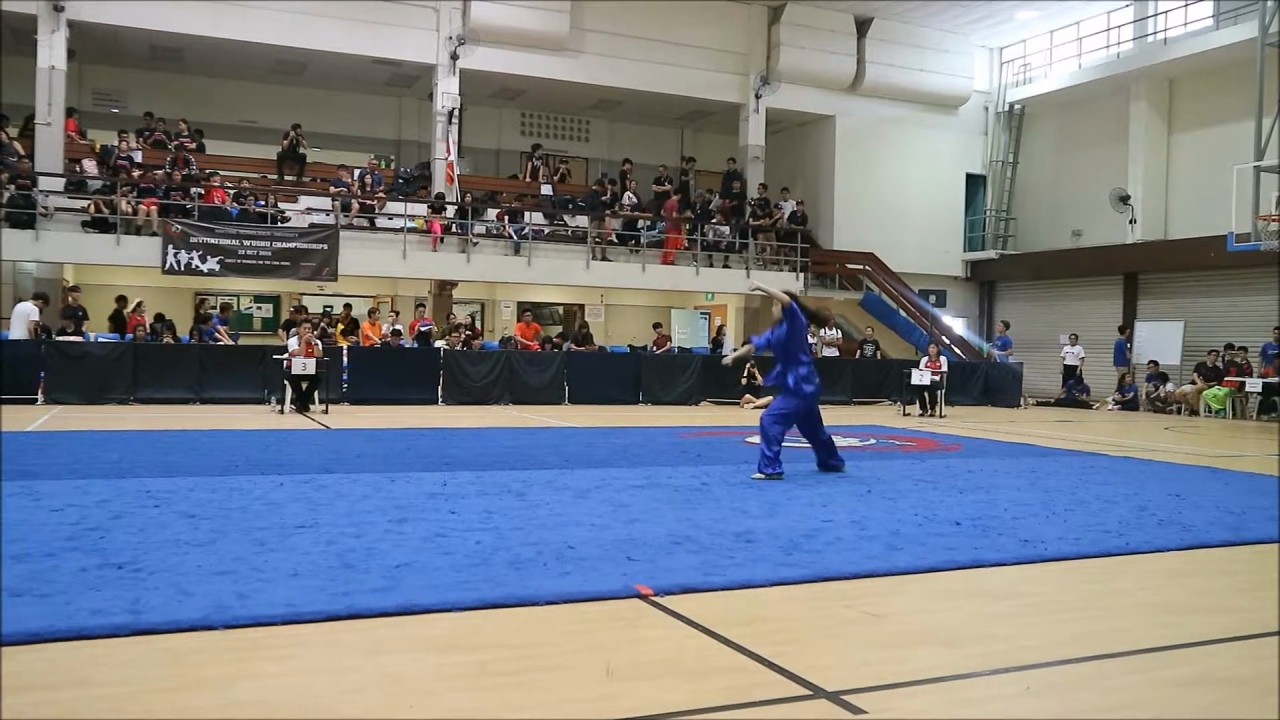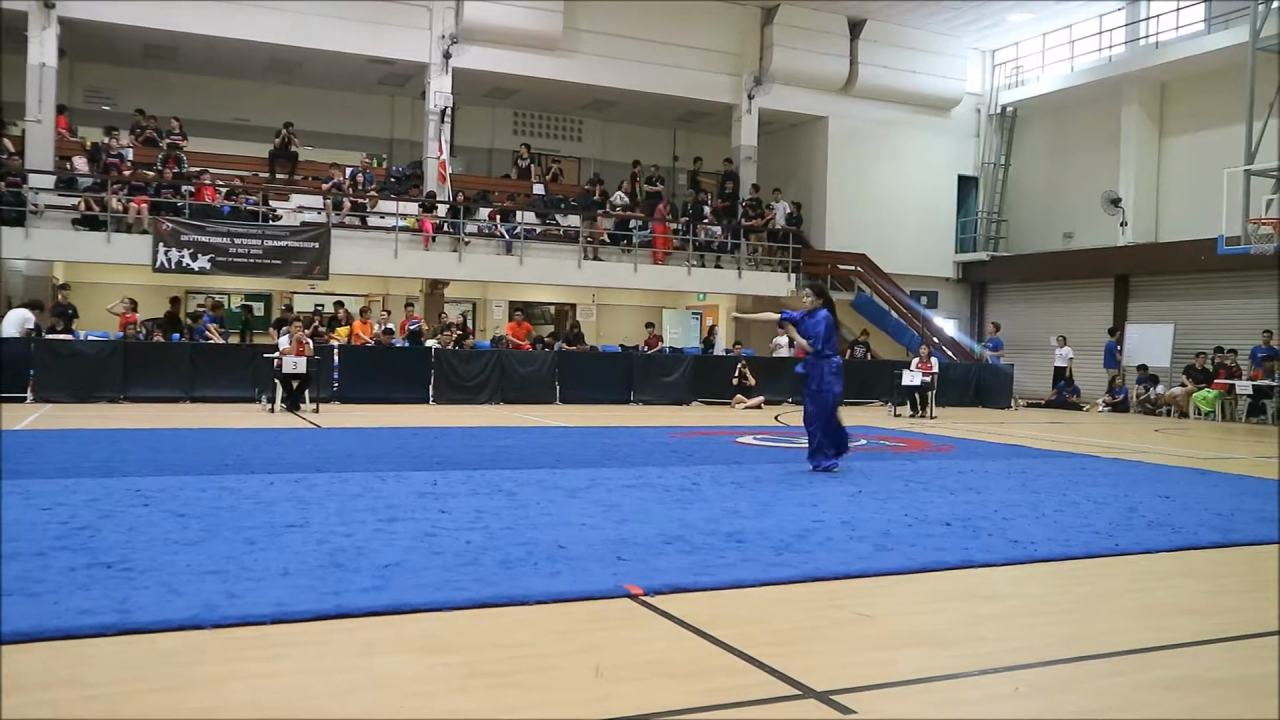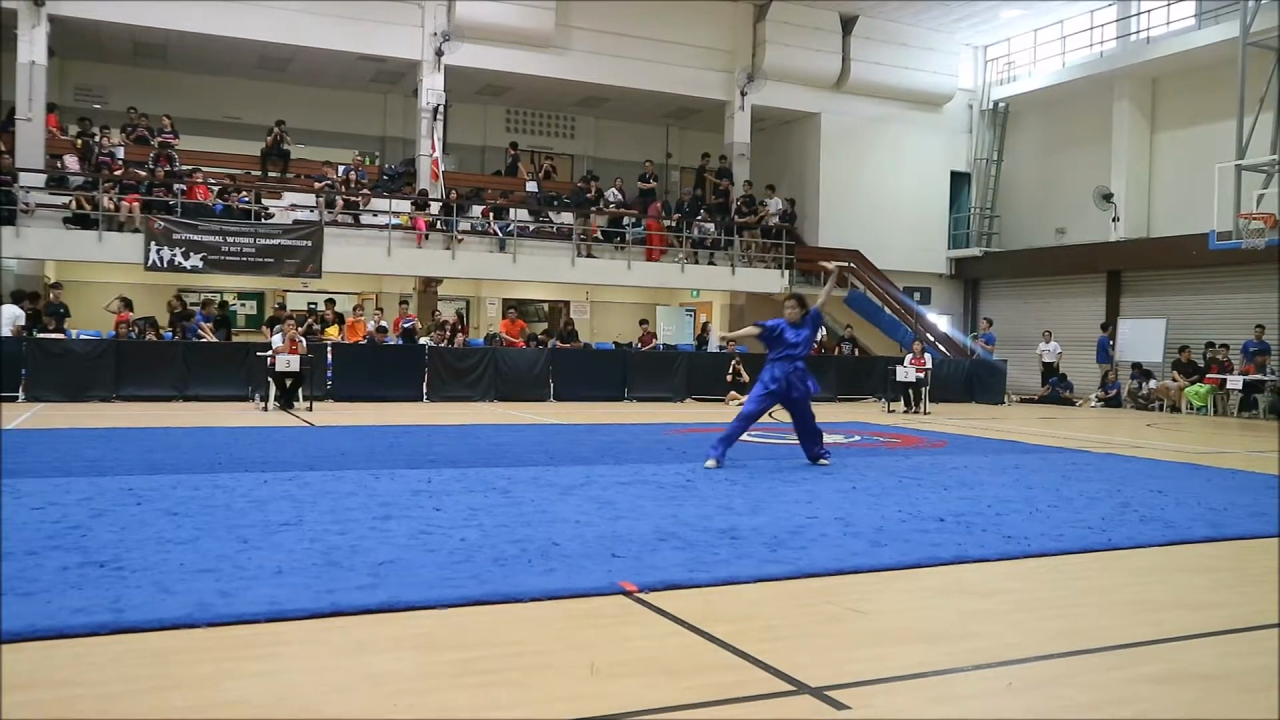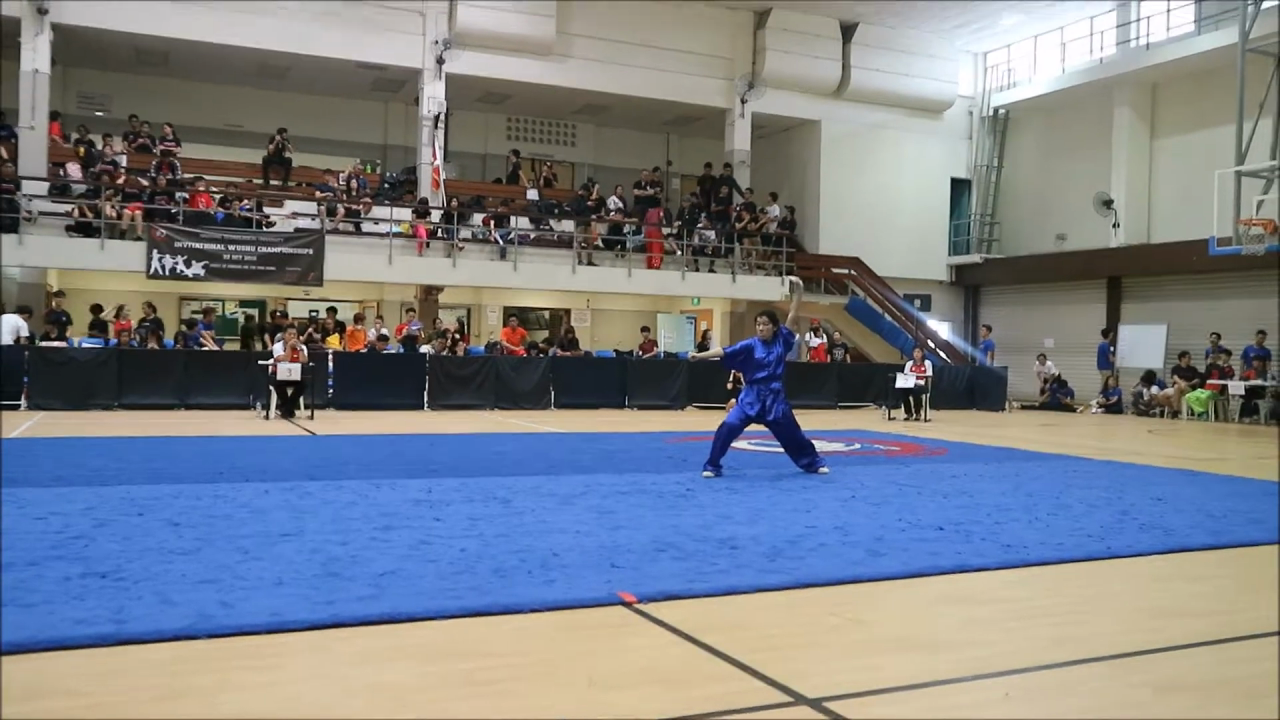
dt=1s
person 1, frame 1
left shoulder: (795, 321)
right shoulder: (777, 331)
left elbow: (786, 301)
right elbow: (756, 344)
left wrist: (761, 287)
right wrist: (733, 356)
left hip: (801, 384)
right hip: (797, 383)
left knee: (771, 420)
right knee: (811, 428)
left ankle: (771, 469)
right ankle: (833, 463)
person 1, frame 2
left shoulder: (823, 318)
right shoulder: (803, 317)
left elbow: (810, 348)
right elbow: (773, 317)
left wrist: (793, 333)
right wrist: (742, 316)
left hip: (827, 372)
right hip: (814, 371)
left knee: (822, 419)
right knee: (814, 419)
right ankle: (825, 460)
person 1, frame 3
left shoulder: (810, 323)
right shoulder: (779, 325)
left elbow: (822, 299)
right elbow: (758, 329)
left wrist: (833, 275)
right wrist: (732, 336)
left hip: (797, 379)
right hip: (773, 376)
left knee: (806, 421)
right knee: (749, 412)
left ankle: (818, 454)
right ankle: (717, 453)
person 1, frame 4
left shoulder: (782, 341)
right shoulder: (750, 345)
left elbow: (793, 315)
right elbow: (724, 351)
left wrist: (798, 290)
right wrist: (700, 355)
left hip: (775, 397)
right hip: (751, 397)
left knee: (793, 434)
right knee: (729, 427)
left ankle: (814, 463)
right ankle: (712, 466)
